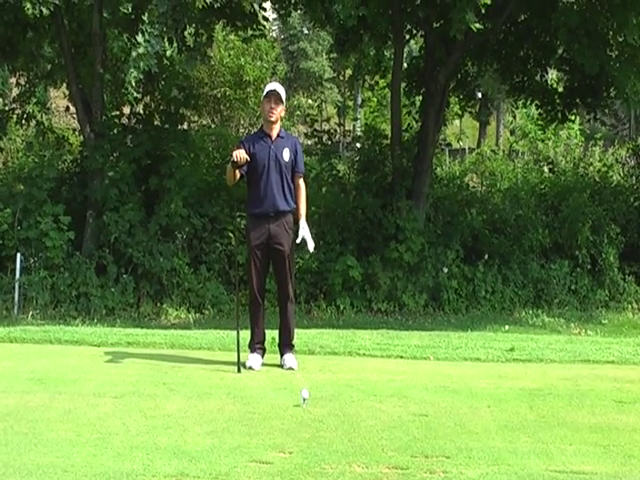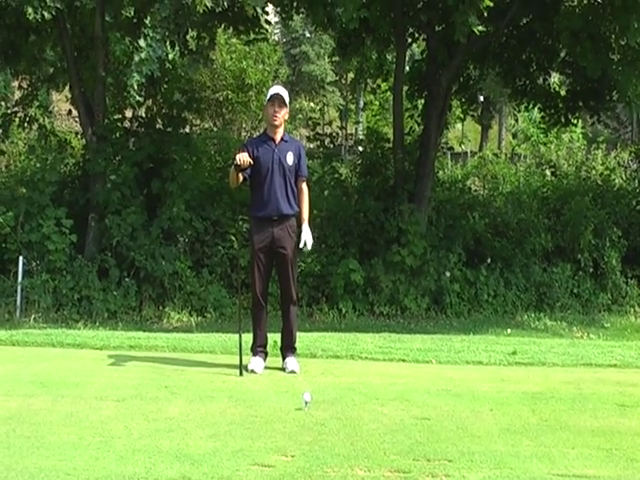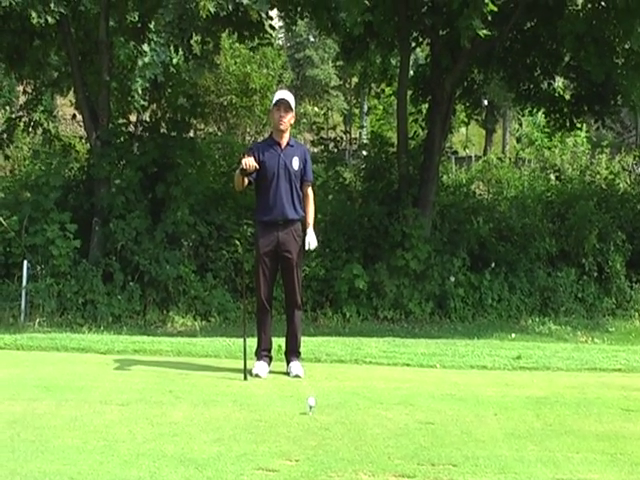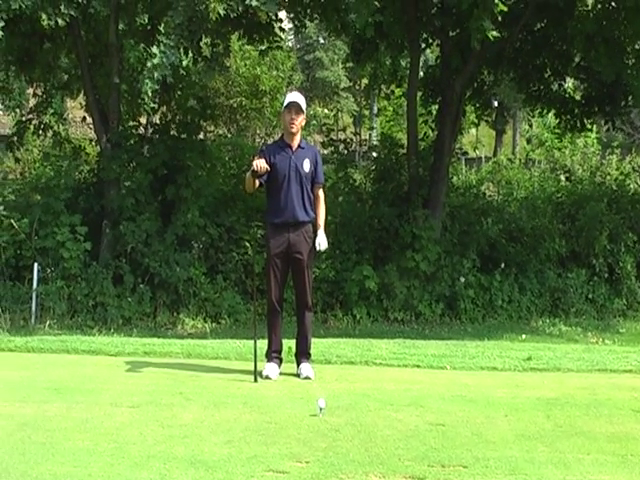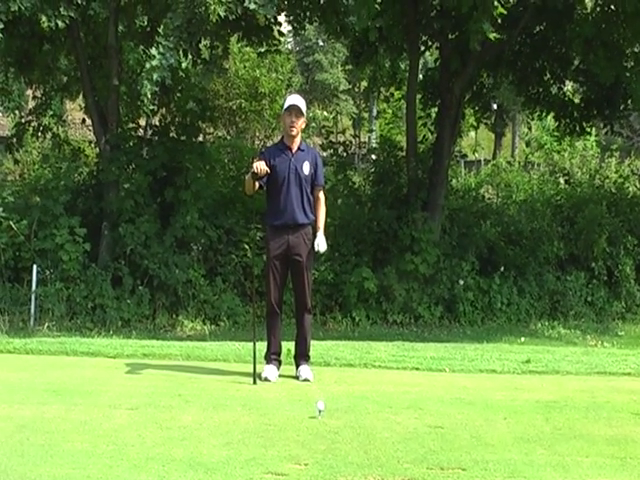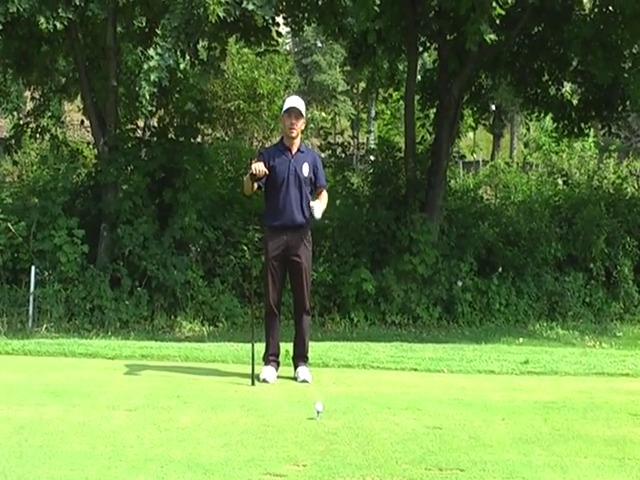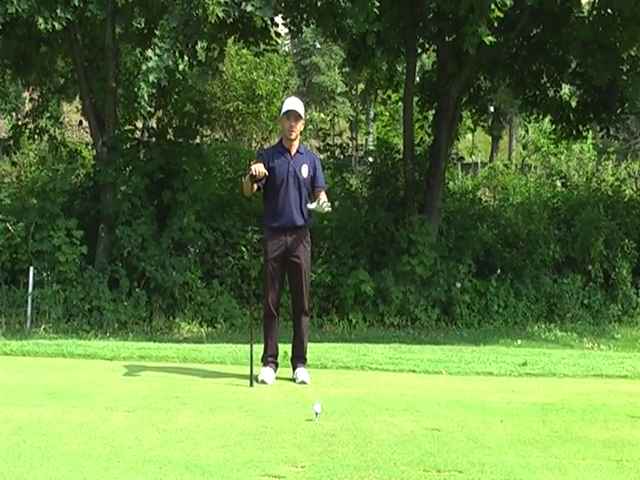
dt=0.2s
person 1, frame 1
left shoulder: (292, 143)
right shoulder: (249, 142)
left elbow: (299, 183)
right elbow: (231, 180)
left wrist: (302, 221)
right wrist: (233, 163)
left hip: (283, 222)
right hip: (256, 222)
left knee: (286, 288)
right knee: (256, 288)
left ankle: (287, 350)
right ankle: (256, 349)
person 1, frame 2
left shoulder: (296, 147)
right shoulder: (252, 146)
left elbow: (302, 187)
right elbow: (234, 183)
left wrist: (305, 224)
right wrist: (237, 166)
left hip: (287, 225)
right hip: (260, 225)
left knee: (289, 292)
right knee: (258, 292)
left ankle: (289, 353)
right ankle: (258, 352)
person 1, frame 3
left shoulder: (301, 152)
right shoulder: (258, 150)
left elbow: (307, 192)
right elbow: (239, 186)
left wrist: (310, 228)
right wrist: (243, 170)
left hip: (292, 230)
right hip: (265, 230)
left knee: (294, 296)
right knee: (263, 296)
left ankle: (293, 357)
right ankle: (263, 356)
person 1, frame 4
left shoulder: (312, 154)
right shoulder: (269, 152)
left elbow: (318, 194)
right elbow: (250, 188)
left wrist: (321, 230)
right wrist: (253, 172)
left hip: (303, 232)
right hip: (276, 232)
left knee: (304, 298)
right knee: (274, 298)
left ankle: (304, 359)
right ankle: (273, 358)
person 1, frame 5
left shoulder: (313, 156)
right shoulder: (269, 154)
left elbow: (319, 196)
right elbow: (250, 190)
left wrist: (321, 231)
right wrist: (253, 174)
left hip: (303, 234)
right hip: (276, 234)
left knee: (304, 300)
right knee: (273, 300)
left ankle: (303, 361)
right ankle: (272, 360)
person 1, frame 6
left shoulder: (312, 158)
right shoulder: (268, 155)
left elbow: (321, 193)
right elbow: (248, 190)
left wrist: (320, 206)
right wrist: (252, 174)
left hip: (301, 235)
right hip: (274, 235)
left knee: (302, 301)
right knee: (272, 300)
left ankle: (301, 362)
right ankle: (271, 361)
person 1, frame 7
left shoulder: (311, 159)
right shoulder: (266, 156)
left elbow: (320, 194)
right elbow: (247, 192)
left wrist: (322, 204)
right wrist: (251, 175)
left hip: (299, 236)
right hip: (273, 236)
left knee: (301, 303)
right knee: (271, 302)
left ankle: (299, 363)
right ankle: (269, 362)
